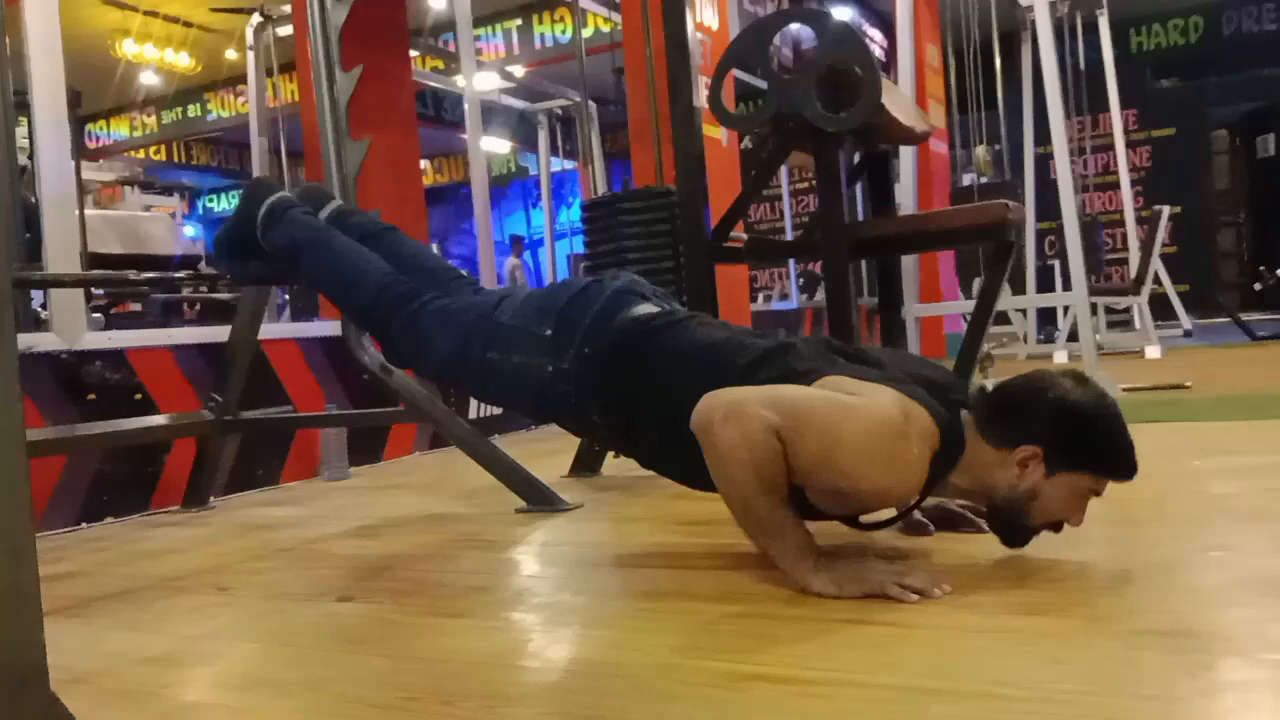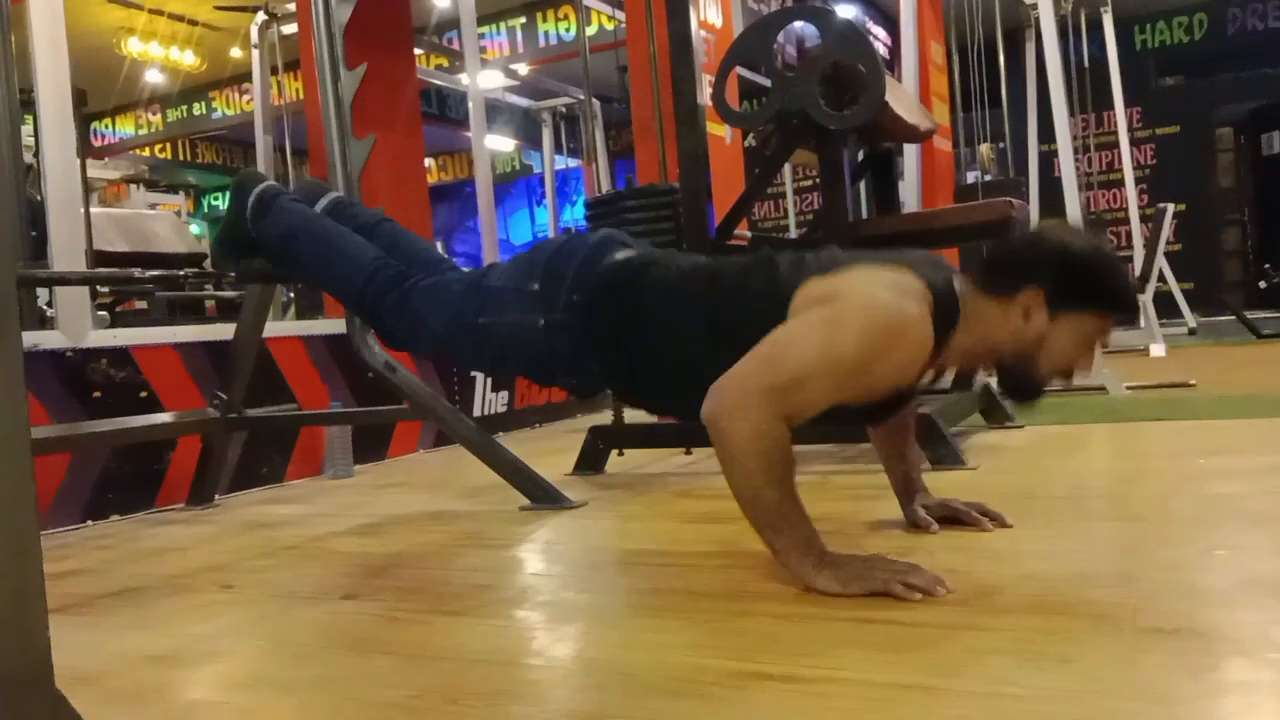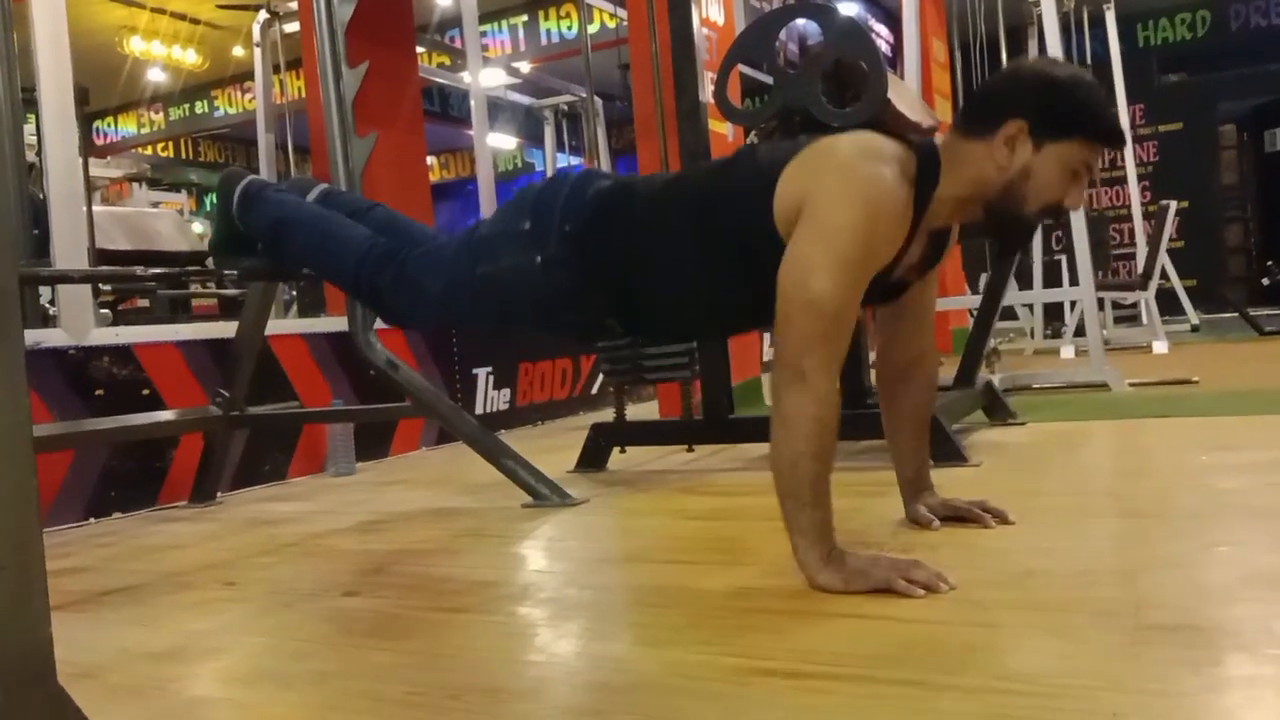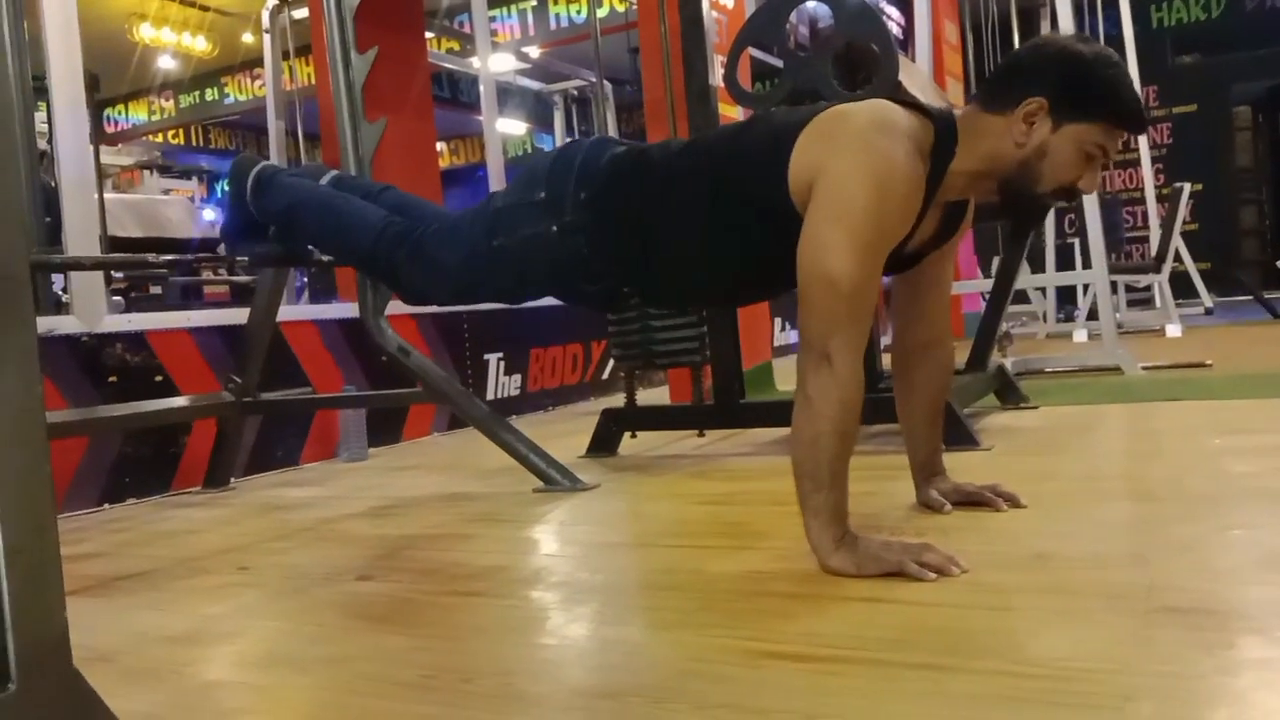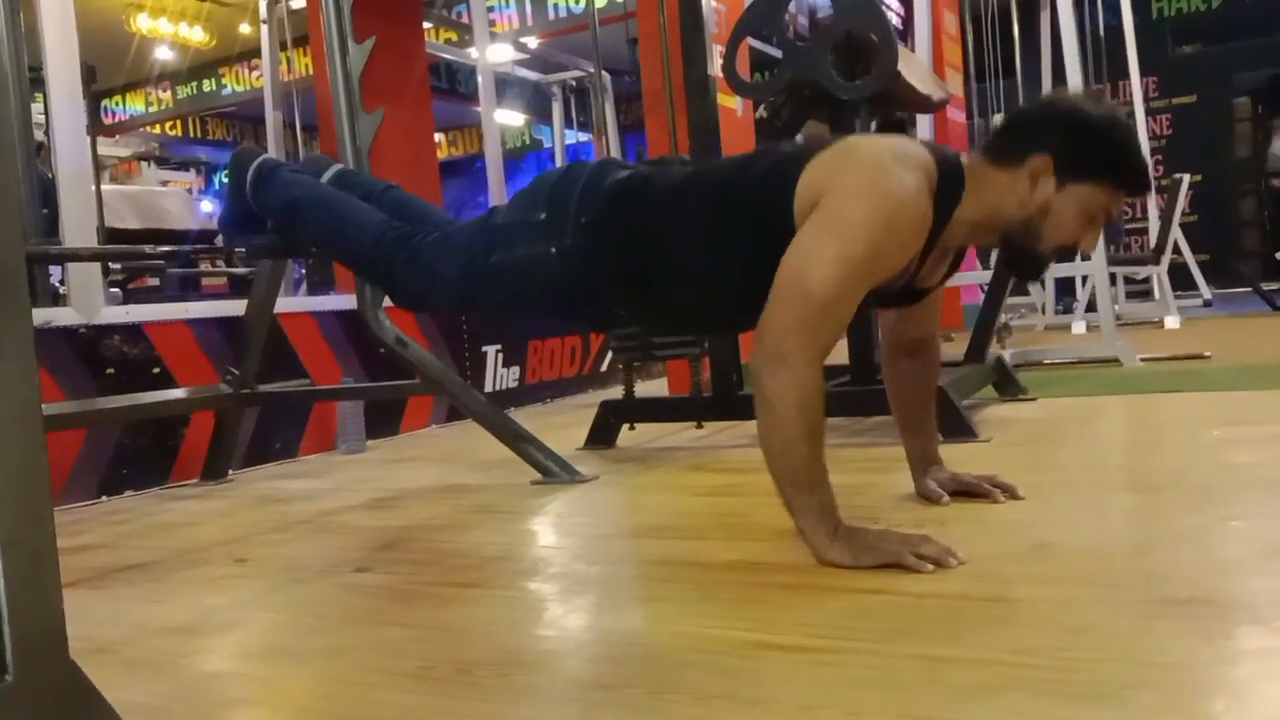
dt=0.4s
person 1, frame 1
left shoulder: (952, 407)
right shoulder: (897, 450)
right elbow: (727, 418)
left wrist: (904, 509)
right wrist: (809, 563)
left hip: (643, 325)
right hip: (592, 354)
left knee: (454, 300)
right knee: (412, 320)
left ankle: (323, 213)
right ankle: (273, 220)
person 1, frame 2
left shoulder: (938, 305)
right shoulder: (896, 318)
right elbow: (737, 407)
left wrist: (913, 497)
right wrist: (815, 563)
left hip: (630, 293)
right hip: (584, 308)
left knee: (441, 285)
right knee: (405, 304)
left ankle: (323, 209)
right ankle: (267, 212)
person 1, frame 3
left shoulder: (936, 209)
right shoulder: (870, 190)
left elbow: (908, 356)
right elbow: (803, 376)
left wrist: (917, 493)
right wrist: (820, 558)
left hip: (616, 269)
right hip: (572, 245)
left knee: (421, 269)
right knee: (399, 281)
left ankle: (316, 197)
right ankle: (258, 207)
person 1, frame 4
left shoulder: (953, 186)
right shoulder: (884, 160)
left elbow: (923, 337)
right elbow: (829, 355)
left wrist: (929, 474)
right wrist: (833, 541)
left hip: (631, 242)
right hip: (586, 214)
left knee: (435, 249)
right knee: (414, 261)
left ankle: (326, 182)
right ankle: (268, 191)
person 1, frame 5
left shoulder: (949, 223)
right shoulder: (894, 200)
left elbow: (909, 341)
right elbow: (783, 356)
left wrist: (926, 466)
right wrist: (827, 532)
left hip: (632, 243)
right hip: (588, 235)
left knee: (432, 250)
right knee: (412, 266)
left ankle: (331, 178)
right ankle: (266, 184)
